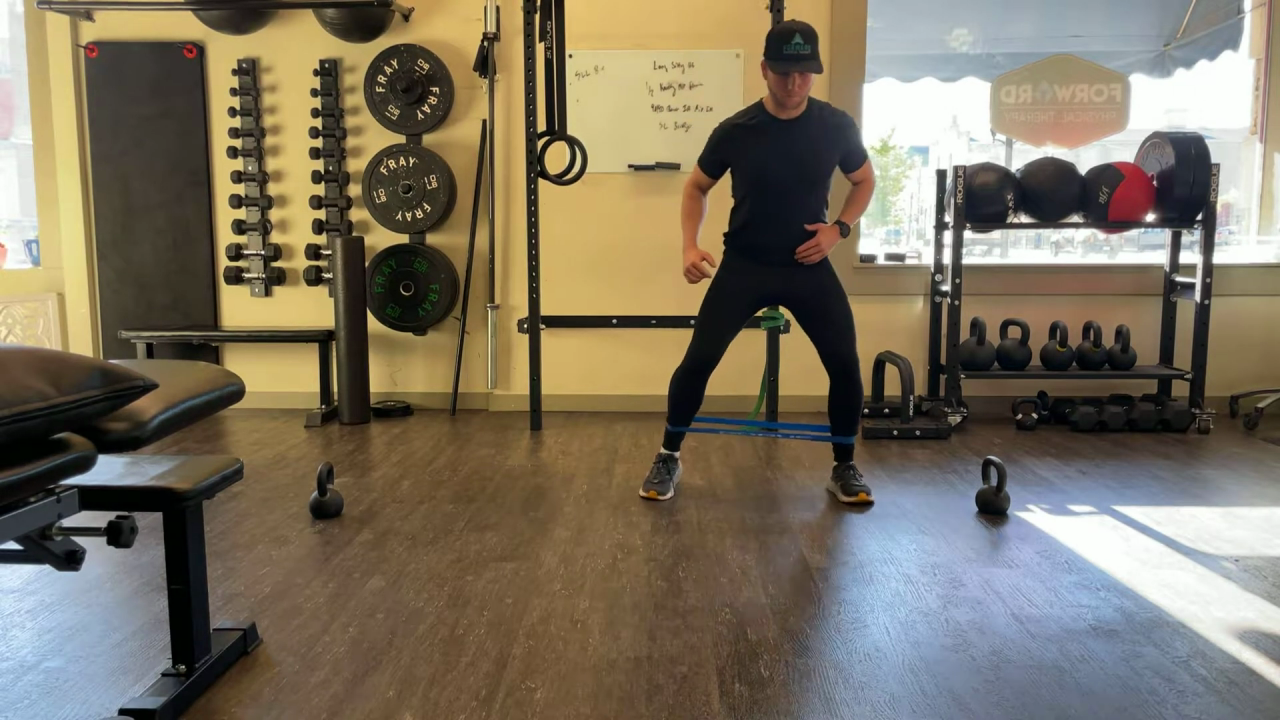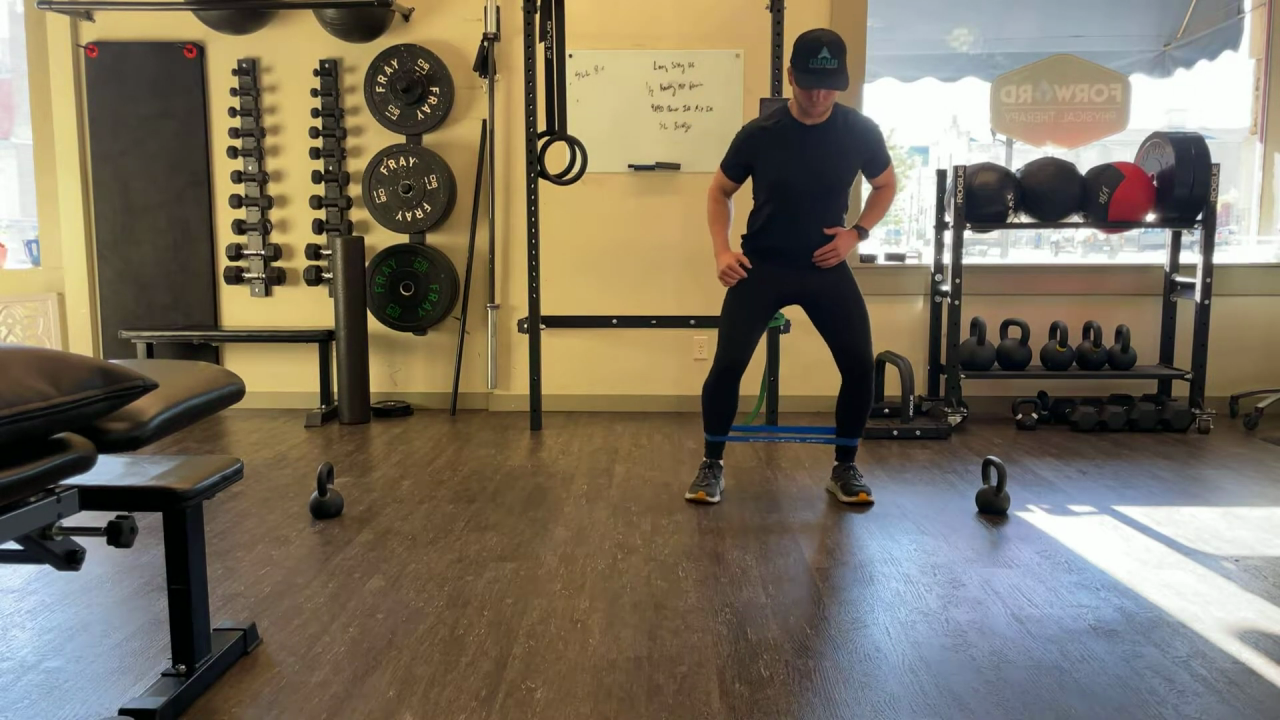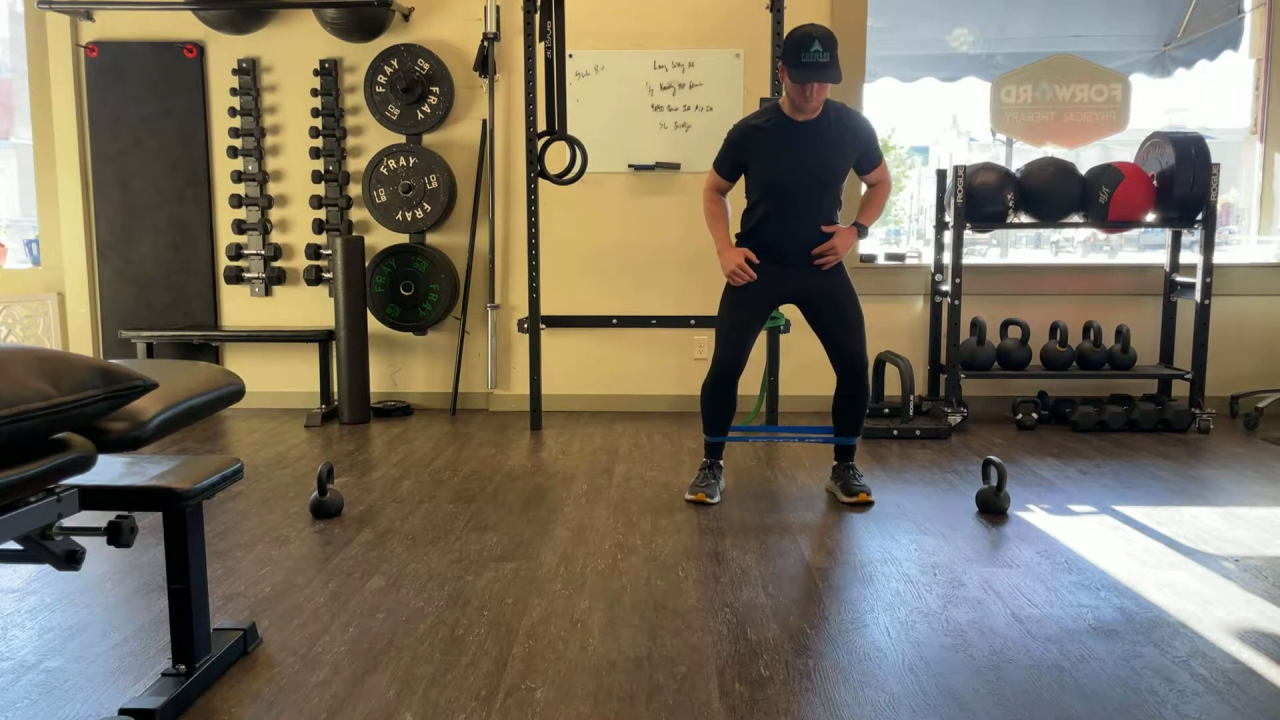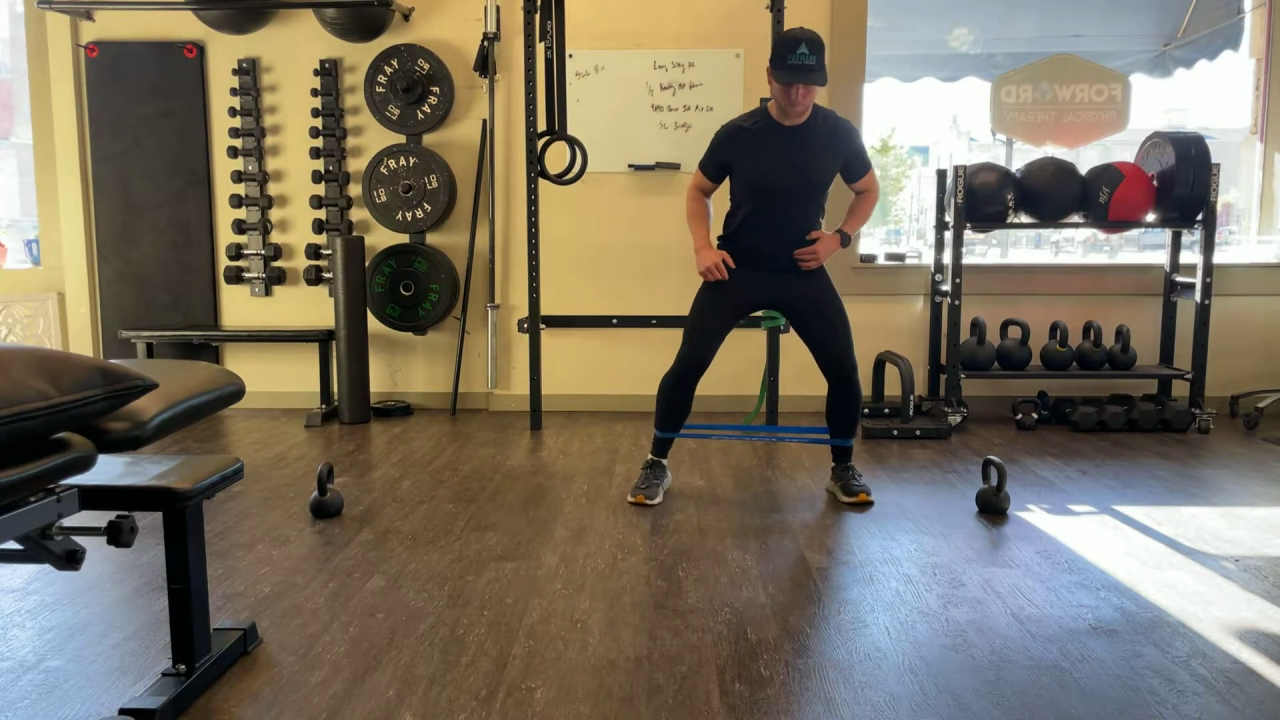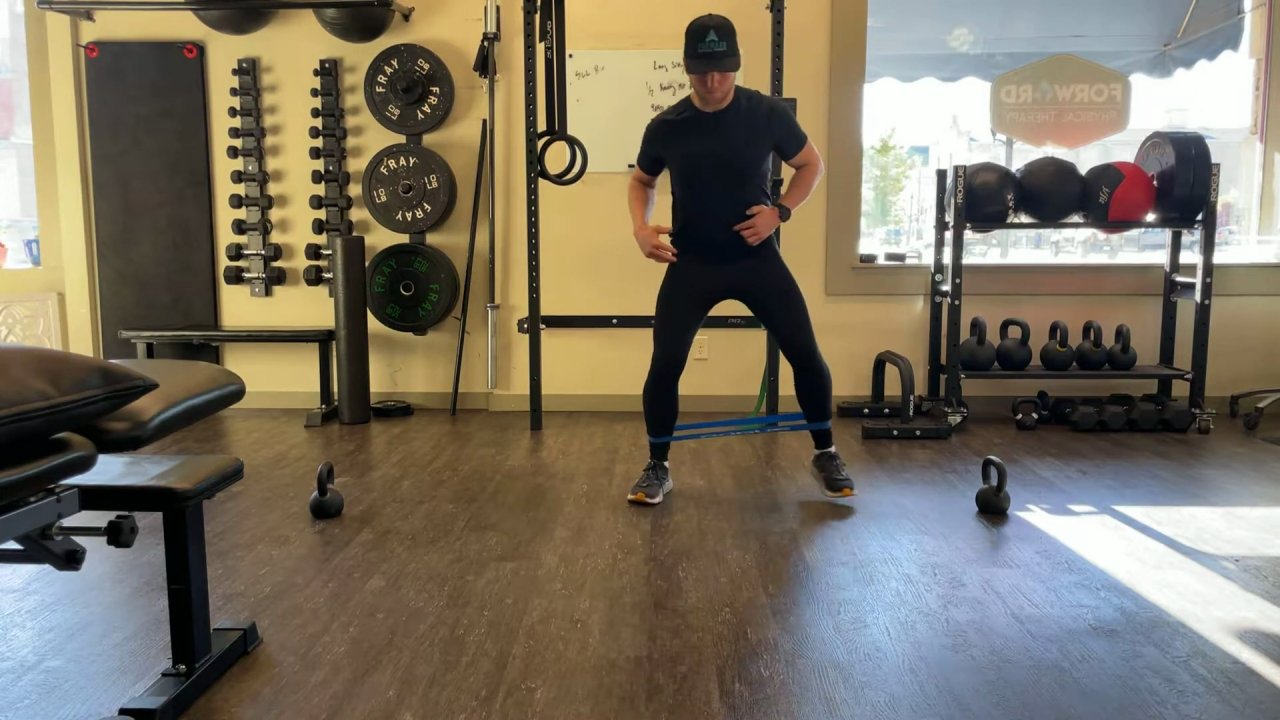
dt=0.5s
person 1, frame 1
left shoulder: (837, 125)
right shoulder: (736, 131)
left elbow: (865, 182)
right elbow: (696, 187)
left wrist: (839, 228)
right wrist: (690, 246)
left hip: (809, 266)
right hip: (744, 265)
left knee: (845, 365)
right knee: (698, 361)
left ankle: (844, 467)
right ankle: (668, 456)
person 1, frame 2
left shoulder: (860, 132)
right shoulder: (758, 134)
left elbow: (886, 185)
right elbow: (720, 191)
left wrist: (857, 232)
right wrist: (722, 249)
left hip: (826, 267)
right hip: (761, 266)
left knee: (860, 365)
right knee: (728, 364)
left ankle: (844, 468)
right ankle: (712, 464)
person 1, frame 3
left shoulder: (853, 127)
right shoulder: (750, 132)
left elbow: (881, 184)
right elbow: (714, 190)
left wrist: (855, 230)
right wrist: (725, 248)
left hip: (821, 265)
right hip: (757, 266)
left knee: (854, 365)
right knee: (726, 364)
left ankle: (844, 467)
right ankle: (713, 465)
person 1, frame 4
left shoulder: (839, 134)
right shoulder: (737, 134)
left elbow: (868, 191)
right elbow: (698, 190)
left wrist: (840, 236)
right wrist: (702, 246)
left hip: (804, 272)
right hip: (737, 270)
left knee: (844, 369)
right knee: (688, 364)
left ankle: (843, 469)
right ankle: (657, 464)
person 1, frame 5
left shoulder: (767, 113)
right shoulder: (665, 127)
left elbow: (811, 165)
right elbow: (641, 182)
left wrist: (780, 210)
right wrist: (640, 225)
left hip: (756, 258)
right hip: (692, 263)
left knee: (805, 353)
right knee: (665, 366)
left ankle: (826, 454)
right ankle: (658, 466)
